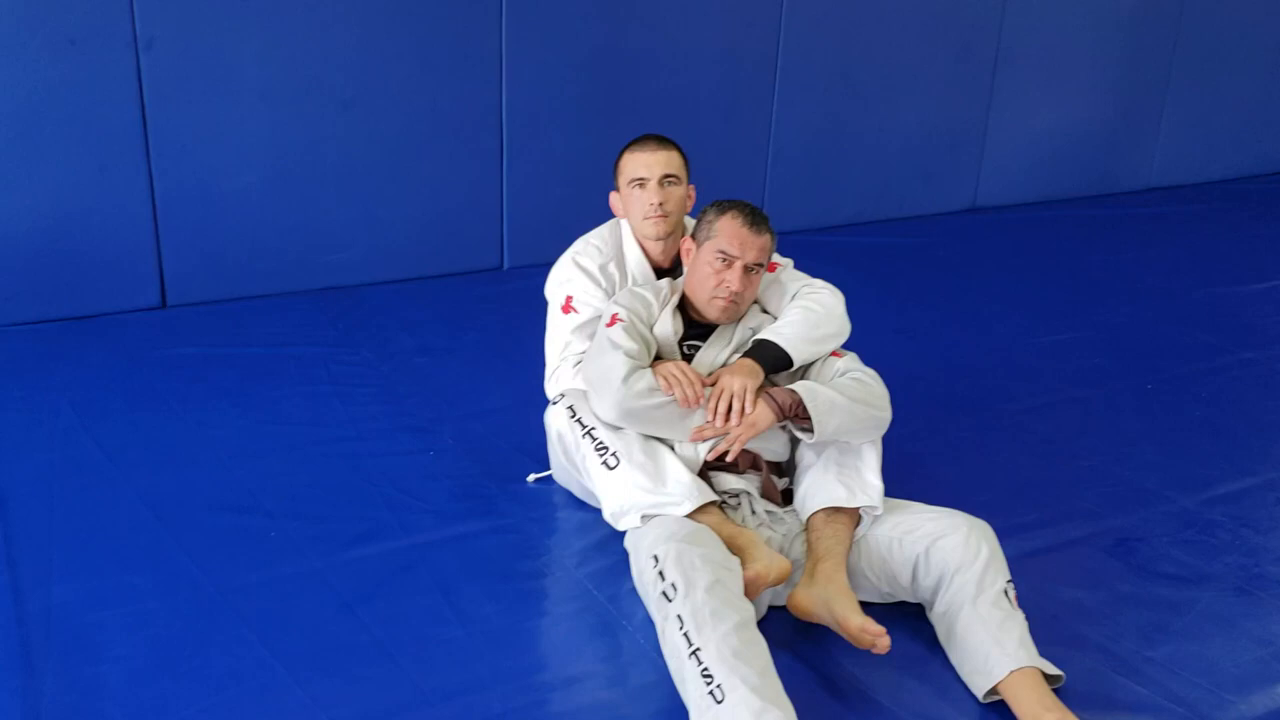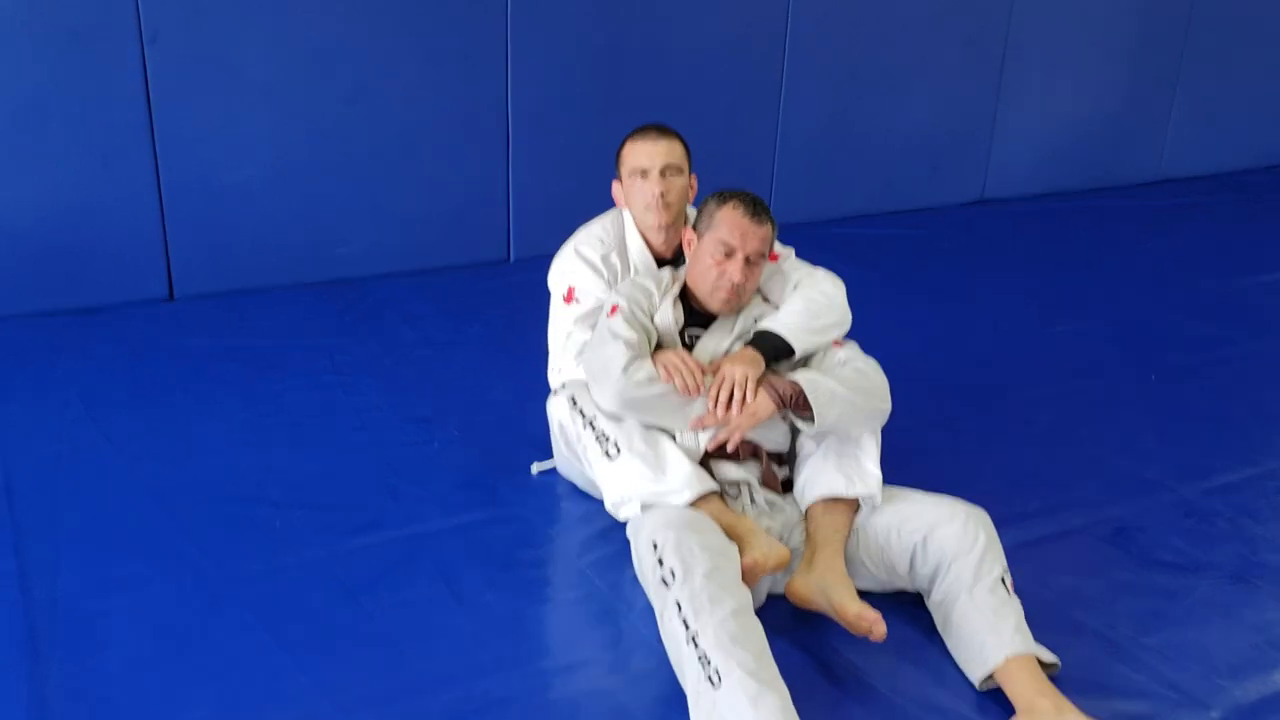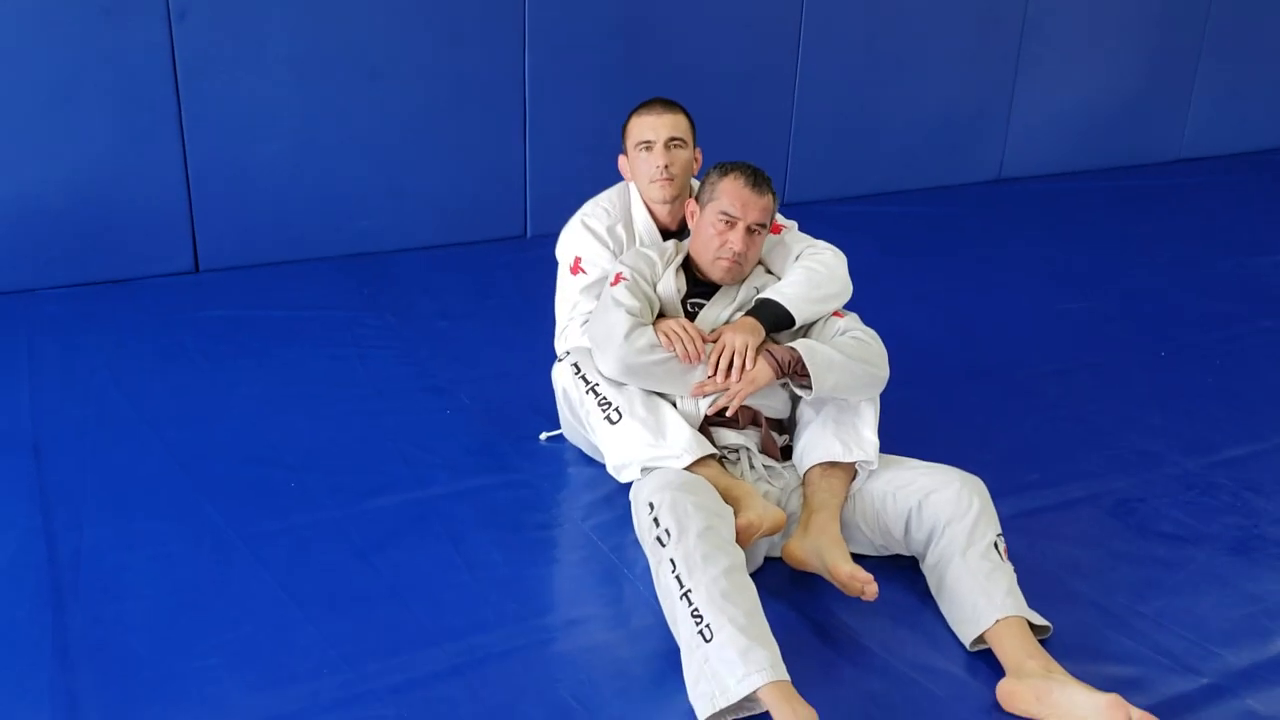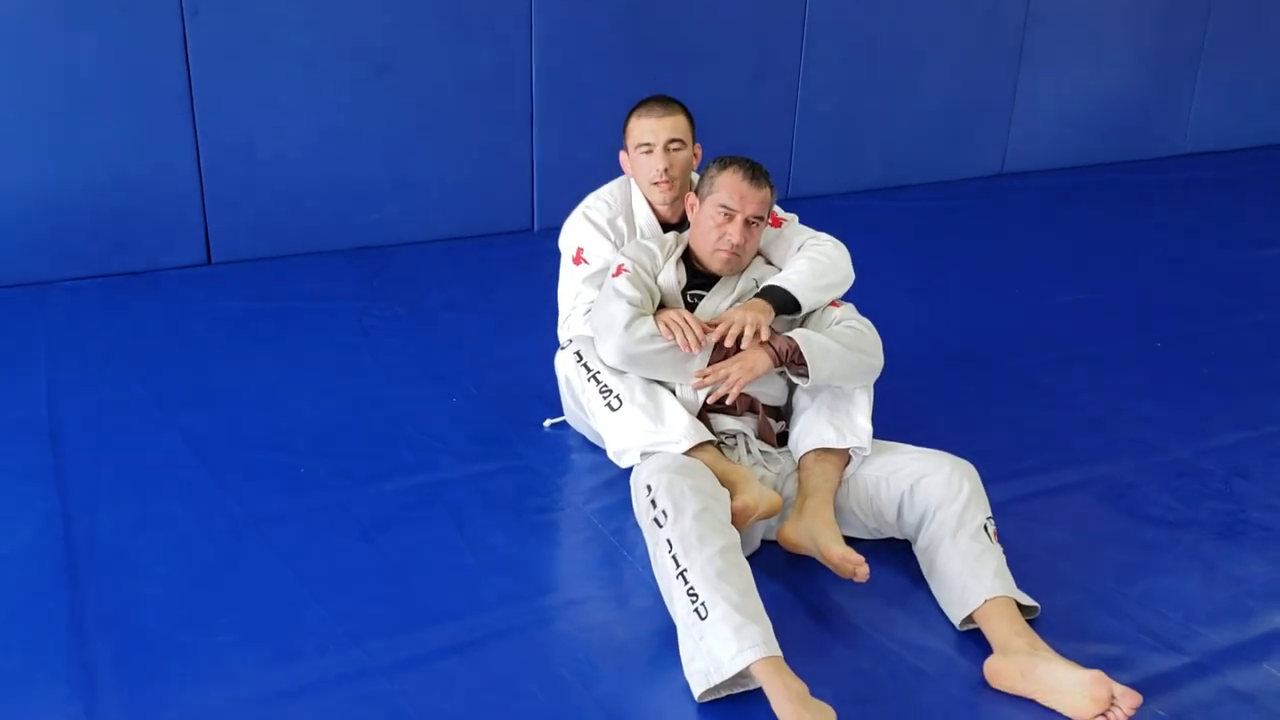
dt=0.5s
person 1, frame 1
left shoulder: (774, 332)
right shoulder: (638, 310)
left elbow: (870, 401)
right elbow: (615, 394)
left wrist: (779, 405)
right wrist: (733, 419)
left hip: (791, 518)
right hip: (688, 520)
left knee: (957, 538)
right knee: (678, 557)
person 1, frame 2
left shoulder: (776, 322)
right shoulder: (641, 300)
left elbow: (870, 391)
right elbow: (614, 383)
left wrist: (780, 393)
right wrist: (731, 409)
left hip: (789, 507)
right hip: (690, 511)
left knee: (955, 526)
right knee: (676, 544)
person 1, frame 3
left shoulder: (780, 292)
right shoulder: (644, 270)
left elbow: (869, 361)
right elbow: (618, 351)
left wrist: (779, 361)
right wrist: (731, 371)
left hip: (791, 472)
right hip: (697, 477)
left knee: (951, 493)
right knee: (670, 503)
left ankle: (1032, 673)
person 1, frame 4
left shoulder: (780, 283)
right shoulder: (645, 262)
left elbow: (864, 349)
right elbow: (620, 340)
left wrist: (777, 350)
right wrist: (725, 354)
left hip: (790, 457)
right hip: (696, 461)
left knee: (944, 478)
right knee: (666, 485)
left ankle: (1019, 650)
person 2, frame 1
right shoulder: (587, 264)
left elbow: (824, 304)
right elbow: (564, 374)
left wrist: (755, 361)
right wrist: (644, 372)
left hip: (716, 432)
right hip: (626, 441)
right knee: (572, 412)
right ankle: (741, 544)
person 2, frame 2
right shoulder: (589, 254)
left elbow: (825, 296)
right elbow: (568, 365)
left wrist: (758, 351)
right wrist: (644, 360)
left hip: (718, 420)
right hip: (630, 429)
right knee: (574, 404)
right ankle: (741, 532)
person 2, frame 3
right shoulder: (597, 225)
left elbow: (827, 267)
right elbow: (576, 331)
left wrist: (757, 321)
right wrist: (647, 328)
left hip: (723, 388)
right hip: (634, 398)
right knee: (576, 365)
left ankle: (822, 527)
right ankle: (739, 497)
person 2, frame 4
right shoulder: (597, 219)
left elbow: (831, 257)
right elbow: (579, 321)
left wrist: (767, 302)
right wrist: (648, 319)
right hip: (638, 385)
right knee: (579, 355)
left ankle: (814, 510)
right ankle: (736, 480)
